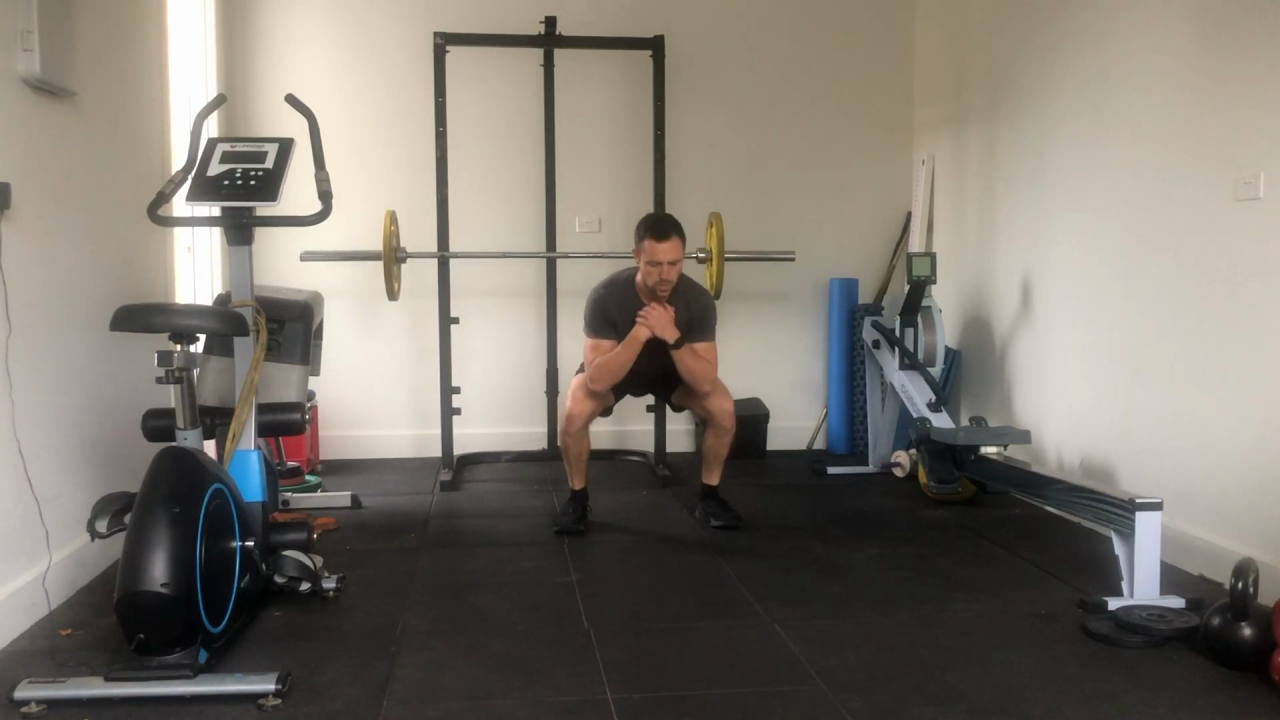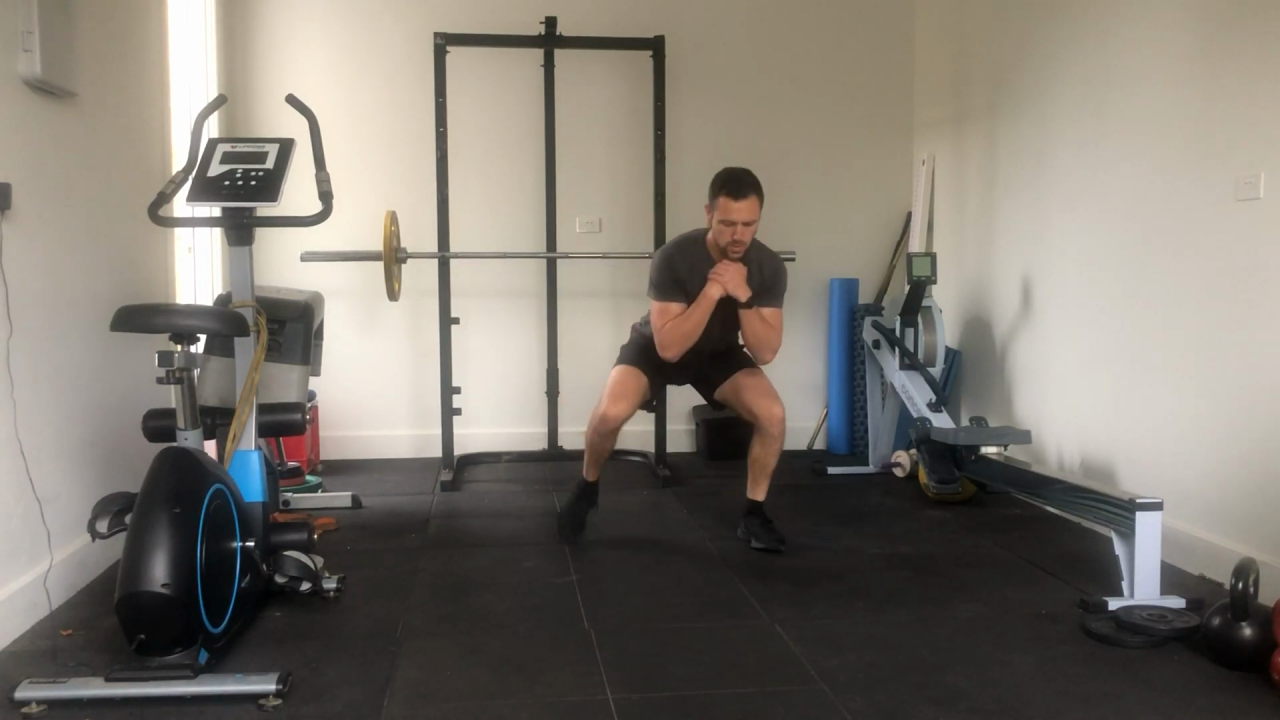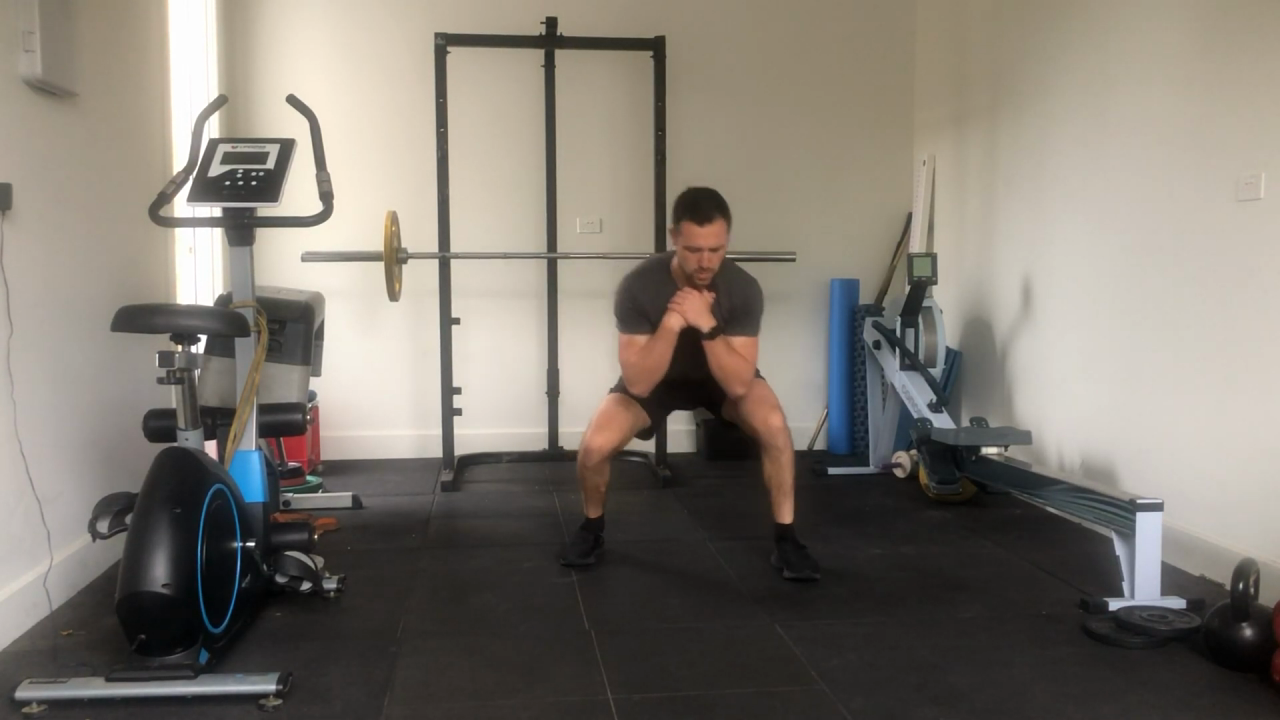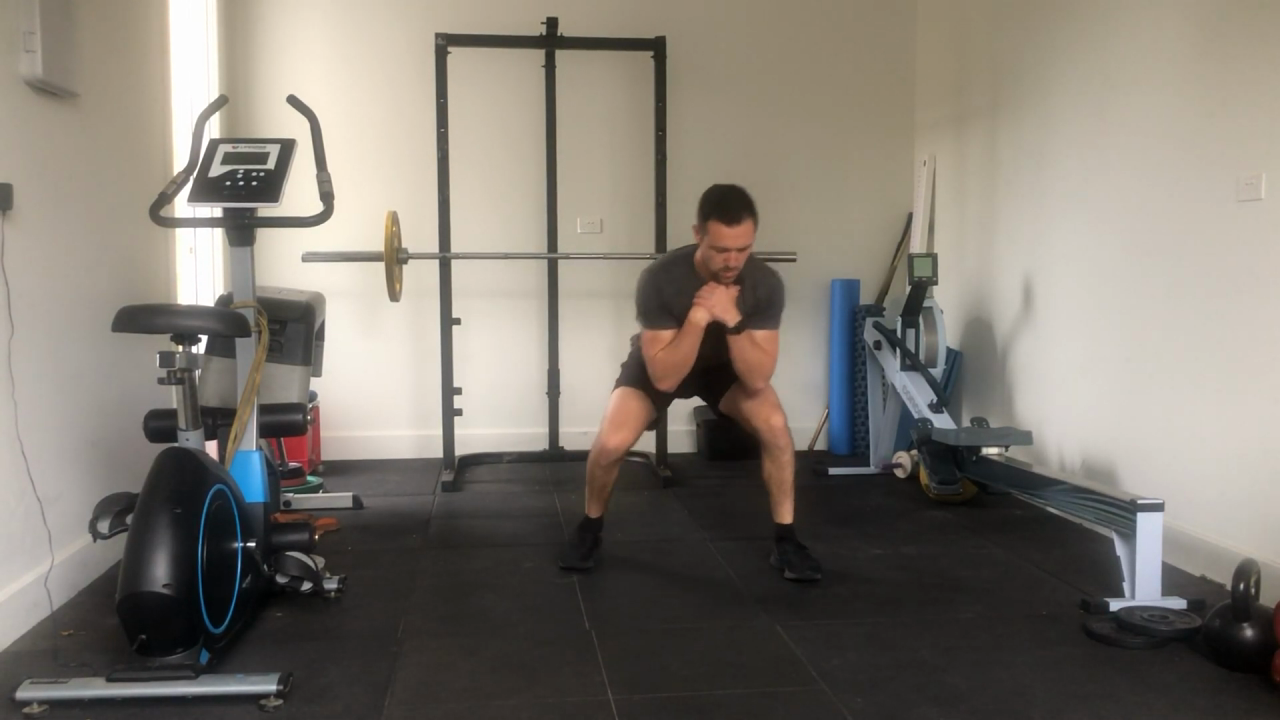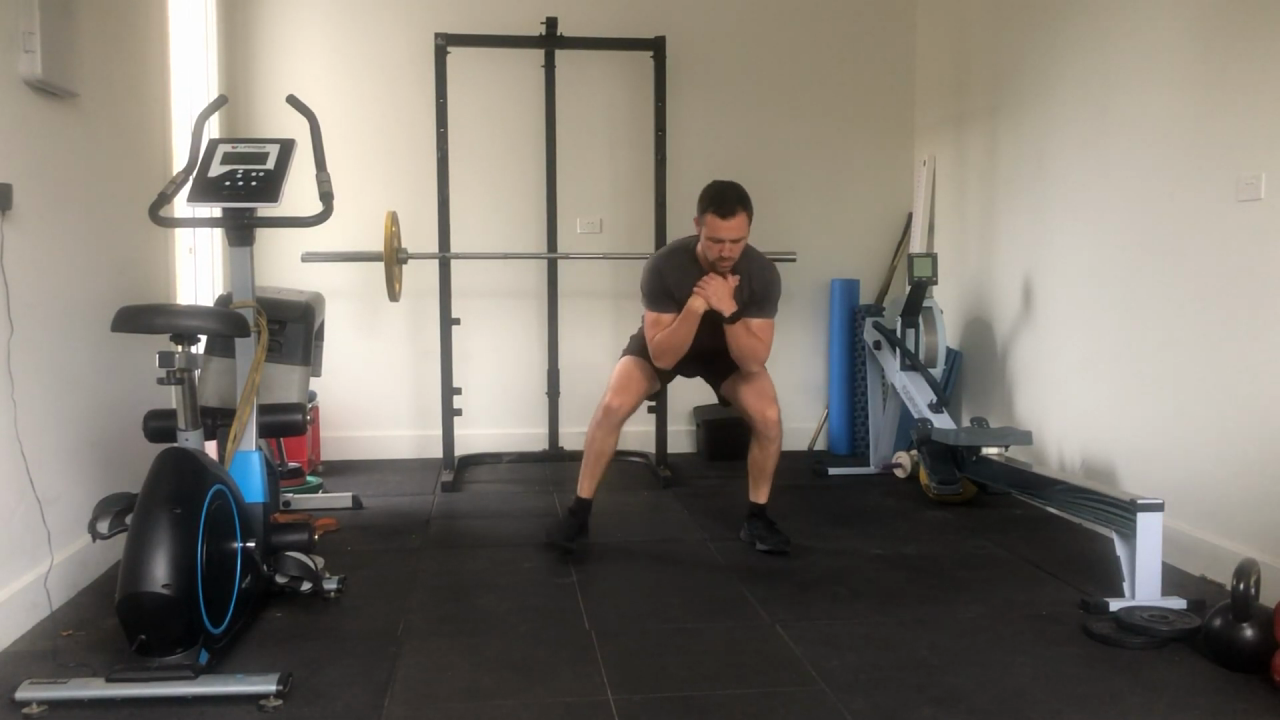
dt=1s
person 1, frame 1
left shoulder: (697, 299)
right shoulder: (606, 297)
left elbow: (706, 383)
right elbow: (597, 380)
left wrist: (672, 337)
right wrist: (638, 334)
left hip: (671, 369)
right hip: (614, 365)
left knee: (723, 410)
right knee: (574, 414)
left ankle: (710, 496)
right ankle: (577, 498)
person 1, frame 2
left shoulder: (769, 266)
right shoulder: (675, 257)
left elbow: (766, 353)
right elbow: (668, 347)
left wrist: (744, 296)
right wrist: (712, 292)
left hip: (718, 351)
right hip: (654, 346)
left knee: (772, 416)
right knee: (609, 414)
left ankle: (753, 513)
right ankle: (587, 489)
person 1, frame 3
left shoulder: (743, 289)
right shoulder: (638, 286)
left elbow: (740, 386)
right elbow: (637, 384)
left wrist: (709, 326)
right wrist: (671, 323)
left hip: (721, 375)
right hip: (654, 376)
left knee: (774, 427)
right knee: (595, 447)
left ankle: (786, 540)
right ankle: (592, 527)
person 1, frame 4
left shoulder: (766, 284)
right shoulder: (660, 279)
left elbow: (759, 380)
right elbow: (664, 380)
left wrist: (733, 320)
right wrist: (695, 320)
left hip: (728, 364)
right hip: (658, 362)
left knee: (774, 426)
right knee: (611, 444)
left ankle: (786, 539)
right ankle: (591, 526)
person 1, frame 5
left shoulder: (762, 273)
right shoulder: (664, 266)
left elbow: (753, 362)
right elbow: (662, 357)
left wrist: (729, 310)
right wrist: (695, 307)
left hip: (730, 346)
right hip: (664, 340)
left knee: (768, 417)
right knee: (613, 406)
left ankle: (757, 516)
right ankle: (580, 510)
